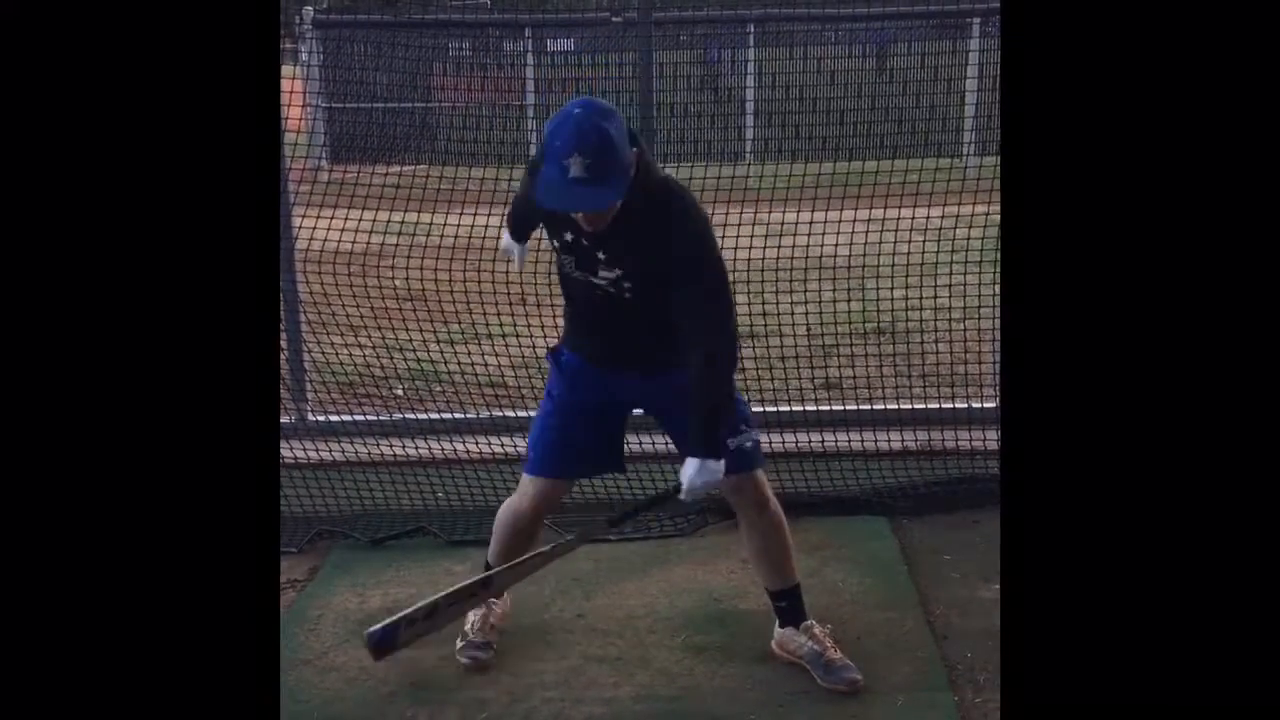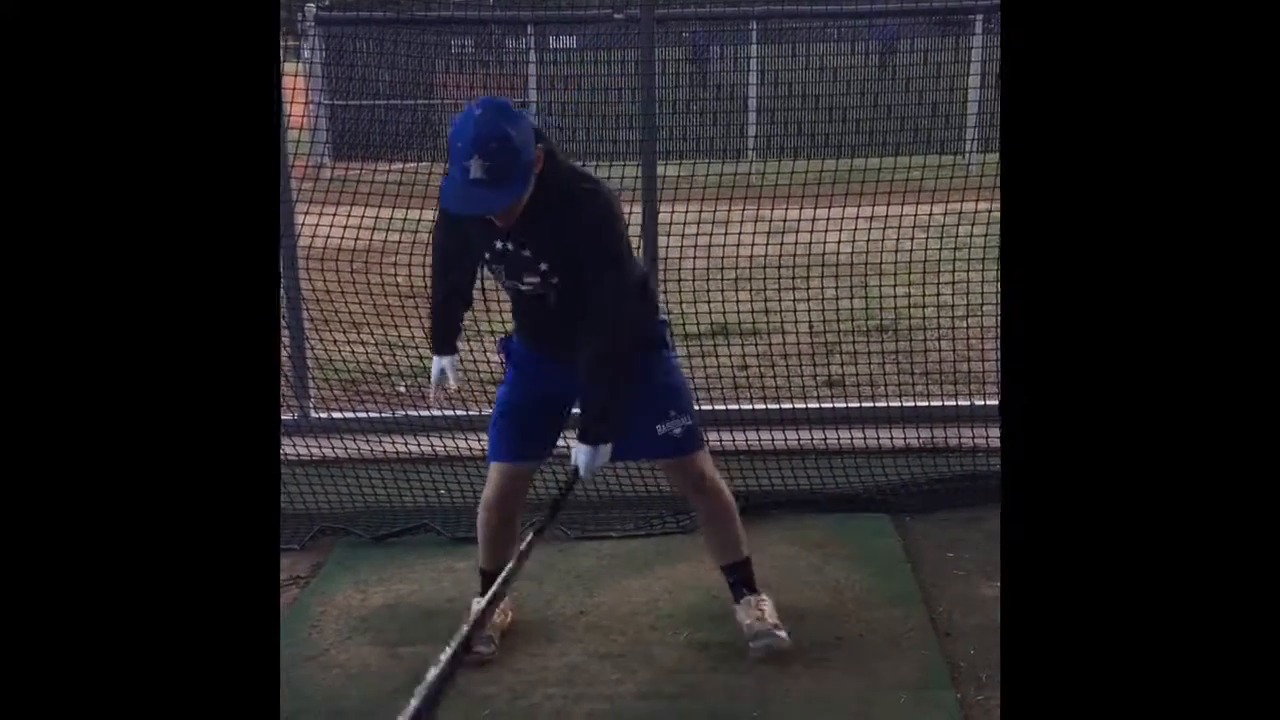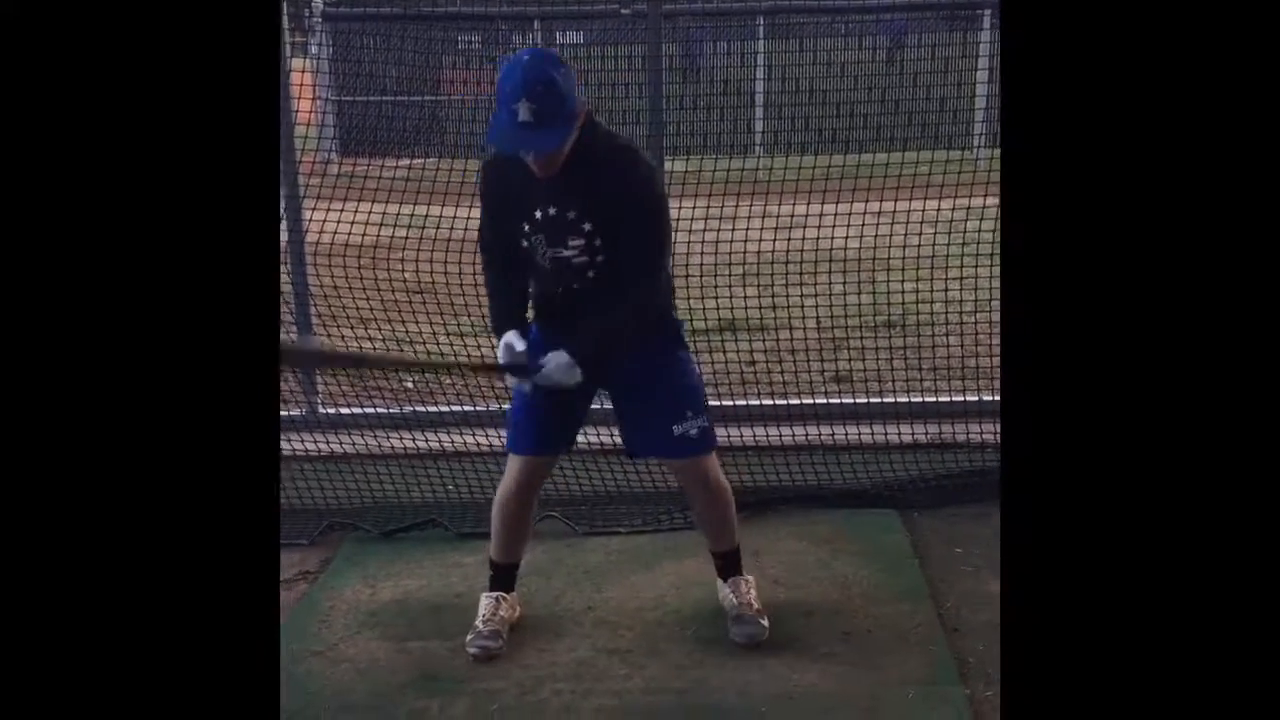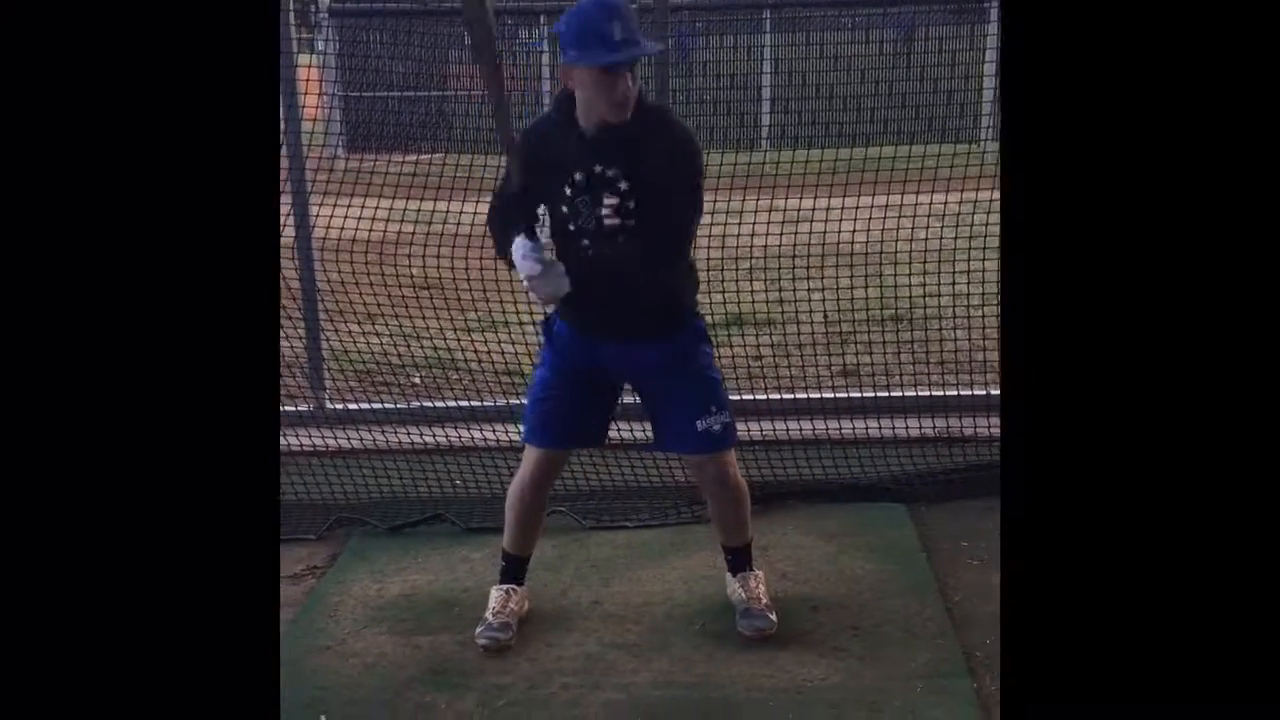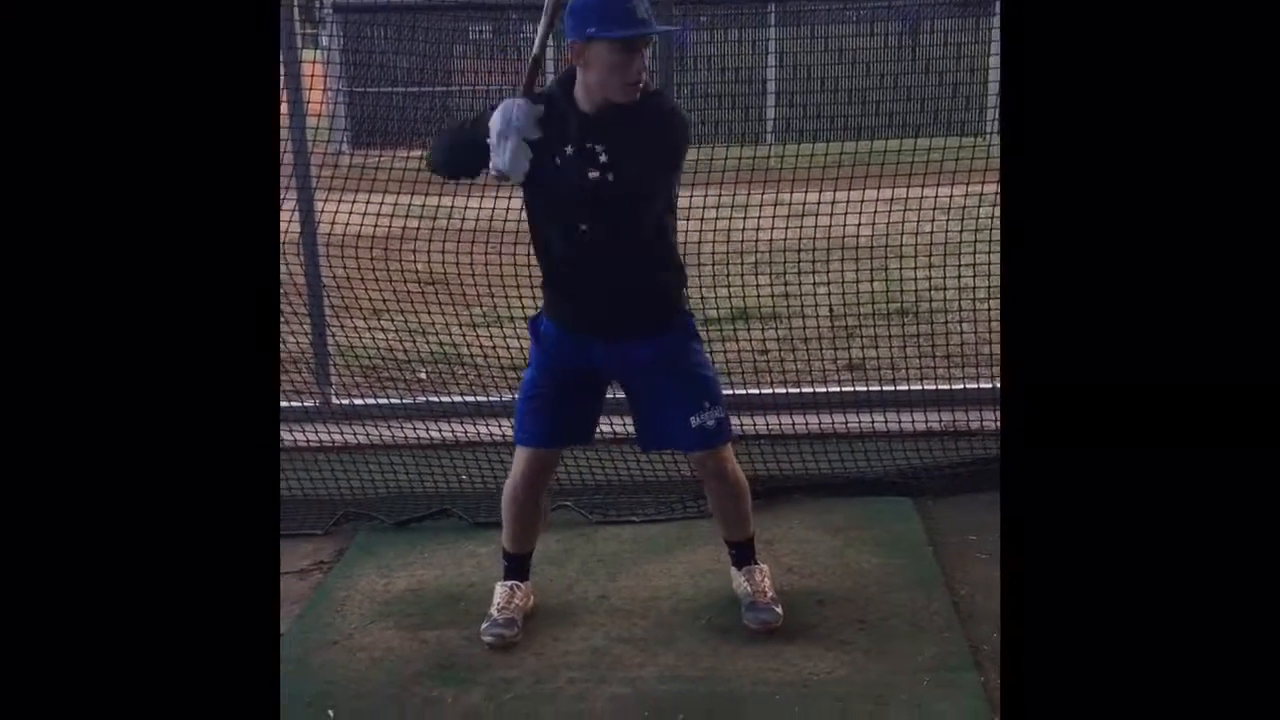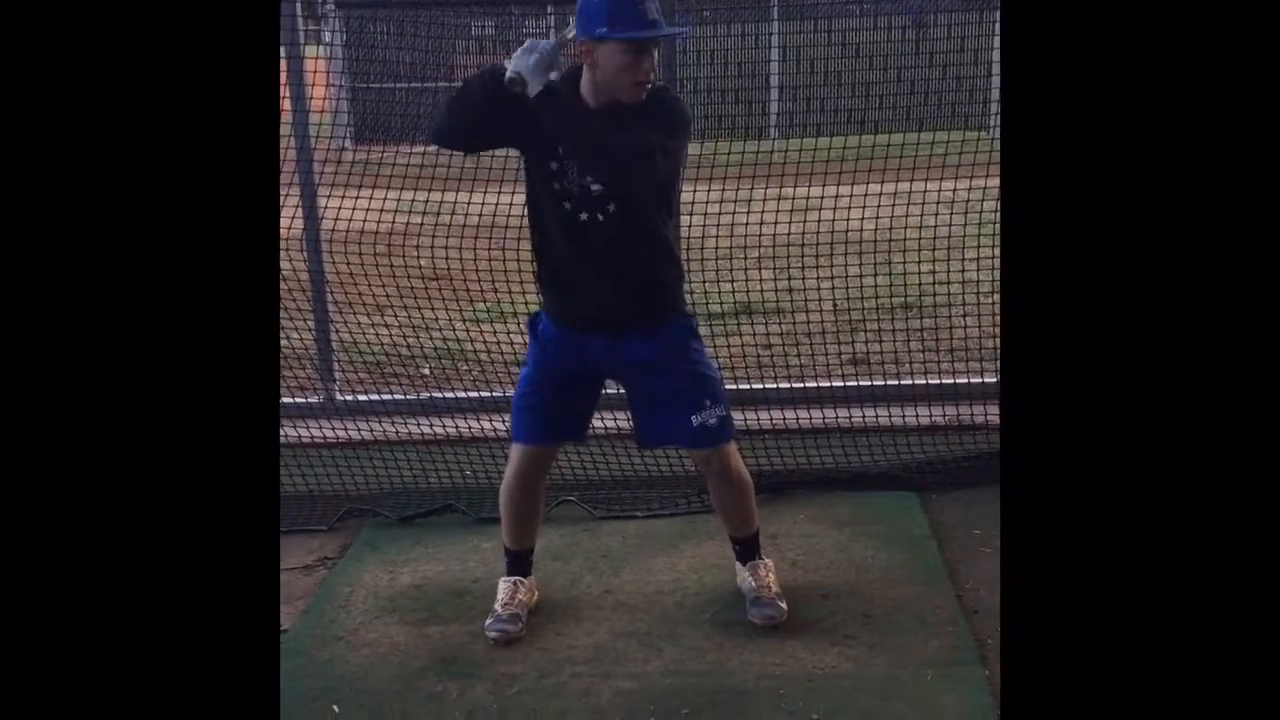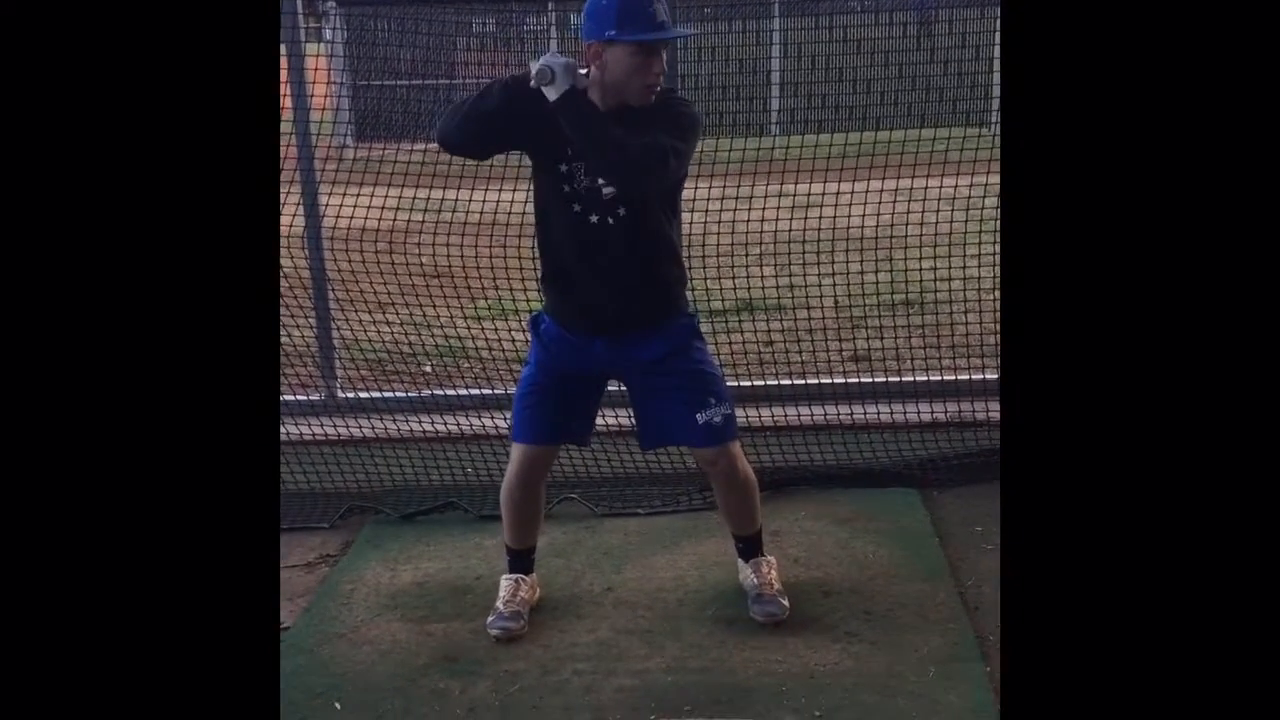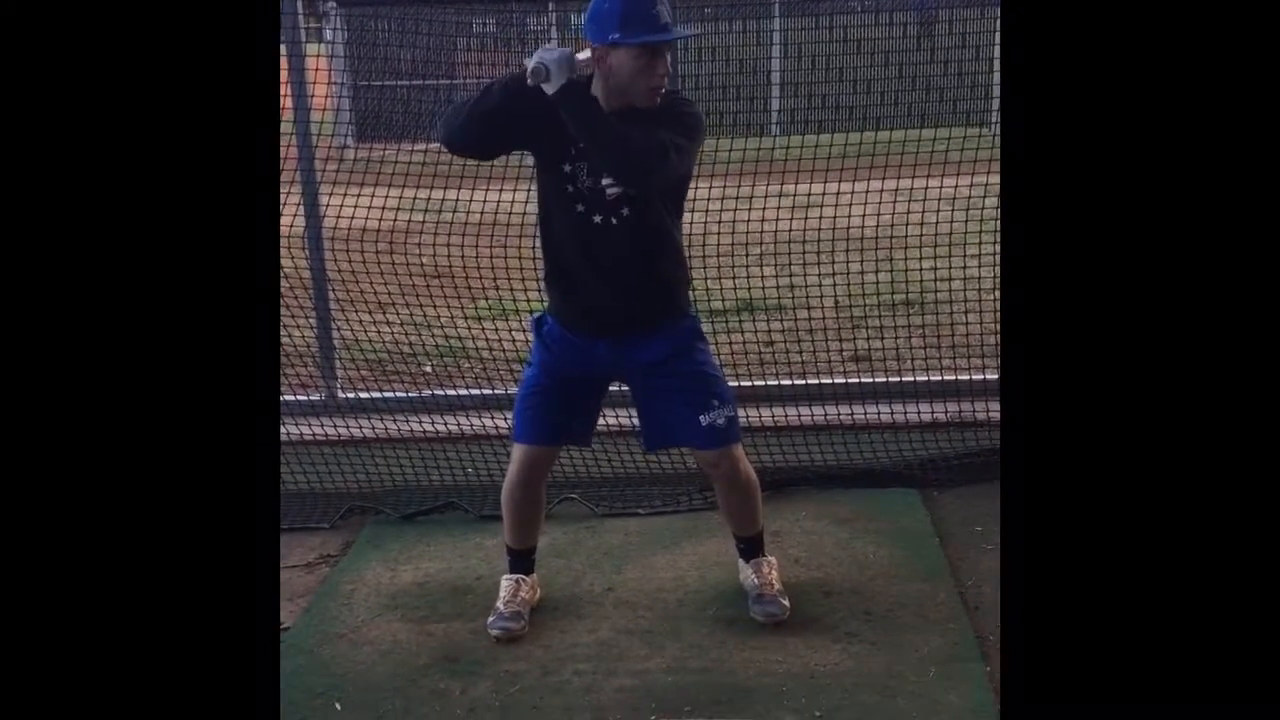
dt=0.3s
person 1, frame 1
left shoulder: (676, 217)
right shoulder: (549, 179)
left elbow: (711, 333)
left wrist: (707, 443)
right wrist: (516, 232)
left hip: (676, 362)
right hip: (588, 360)
left knee: (750, 486)
right knee: (536, 495)
left ankle: (794, 627)
right ankle: (489, 600)
person 1, frame 2
left shoulder: (588, 207)
right shoulder: (463, 204)
left elbow: (612, 323)
right elbow: (453, 270)
left wrist: (598, 429)
right wrist: (444, 346)
left hip: (629, 344)
right hip: (539, 348)
left knee: (692, 469)
right knee: (504, 483)
left ankle: (747, 597)
right ankle: (489, 601)
person 1, frame 3
left shoulder: (628, 172)
right shoulder: (501, 172)
left elbow: (644, 285)
right elbow: (500, 258)
left wrist: (585, 358)
right wrist: (508, 331)
left hip: (642, 336)
right hip: (555, 336)
left knee: (698, 469)
right knee: (523, 471)
left ankle: (733, 582)
right ankle: (499, 595)
person 1, frame 4
left shoulder: (671, 143)
right shoulder: (542, 141)
left elbow: (668, 254)
right elbow: (505, 219)
left wrist: (575, 274)
right wrist: (519, 244)
left hip: (666, 331)
right hip: (579, 331)
left knee: (715, 463)
right knee: (537, 463)
left ankle: (742, 575)
right ankle: (510, 587)
person 1, frame 5
left shoulder: (661, 123)
right shoulder: (538, 114)
left elbow: (628, 212)
right elbow: (443, 158)
left wrist: (532, 169)
right wrist: (493, 128)
left hip: (655, 328)
right hip: (567, 327)
left knee: (713, 456)
right knee: (531, 462)
left ankle: (747, 569)
right ankle: (514, 582)
person 1, frame 6
left shoulder: (665, 114)
right shoulder: (538, 106)
left elbow: (623, 170)
right elbow: (446, 129)
left wrist: (546, 96)
right wrist: (507, 75)
left hip: (654, 325)
right hip: (566, 325)
left knee: (717, 453)
right knee: (526, 458)
left ankle: (752, 564)
right ankle: (517, 578)
person 1, frame 7
left shoulder: (673, 117)
right shoulder: (546, 111)
left elbow: (639, 175)
right elbow: (454, 136)
left wrist: (567, 103)
right wrist: (527, 85)
left hip: (657, 327)
right hip: (568, 326)
left knee: (721, 454)
right knee: (527, 458)
left ankle: (754, 561)
right ankle: (519, 576)
person 1, frame 8
left shoulder: (677, 118)
right shoulder: (550, 111)
left elbow: (640, 167)
right elbow: (457, 136)
left wrist: (563, 93)
right wrist: (525, 80)
left hip: (660, 328)
right hip: (571, 328)
left knee: (724, 456)
right knee: (527, 461)
left ankle: (755, 561)
right ankle: (519, 576)
